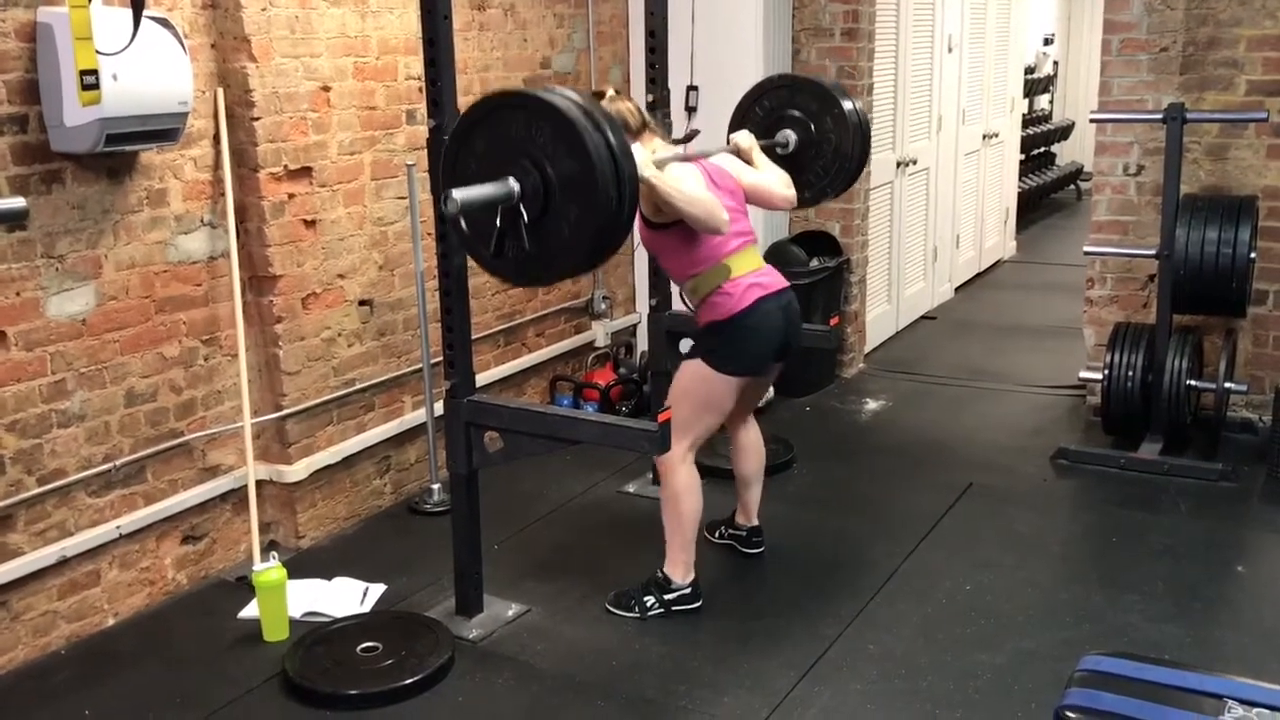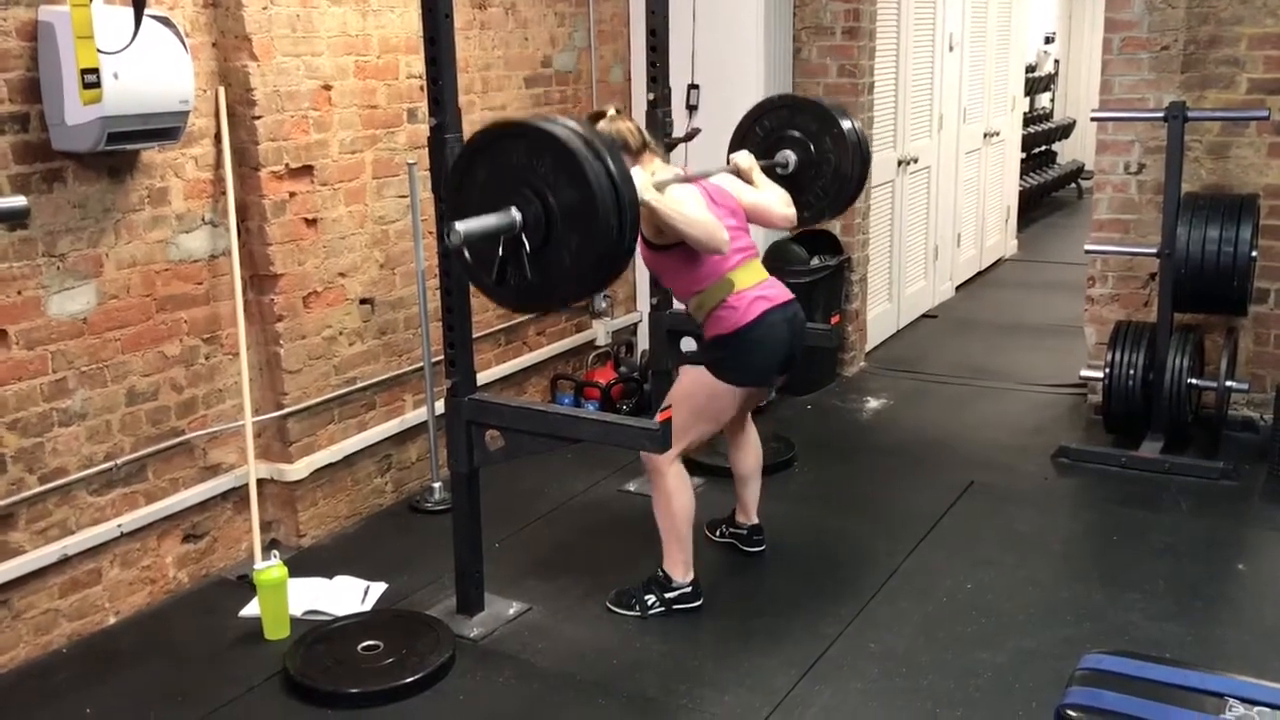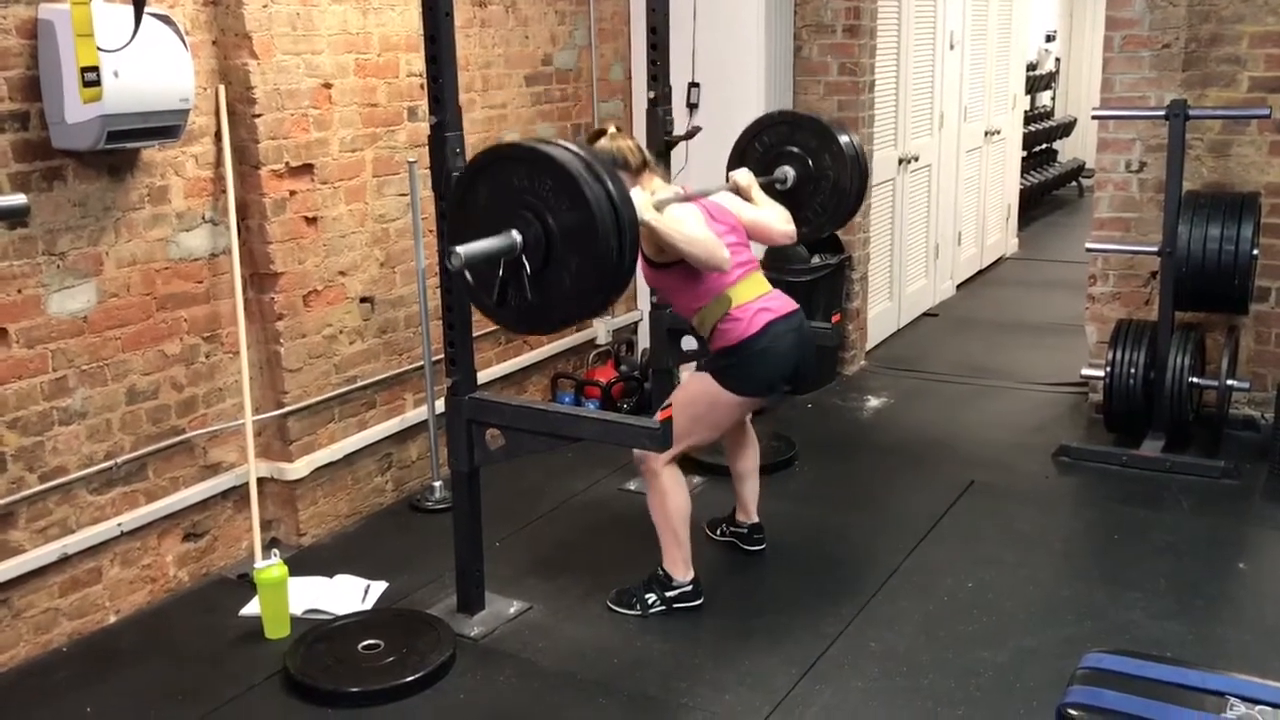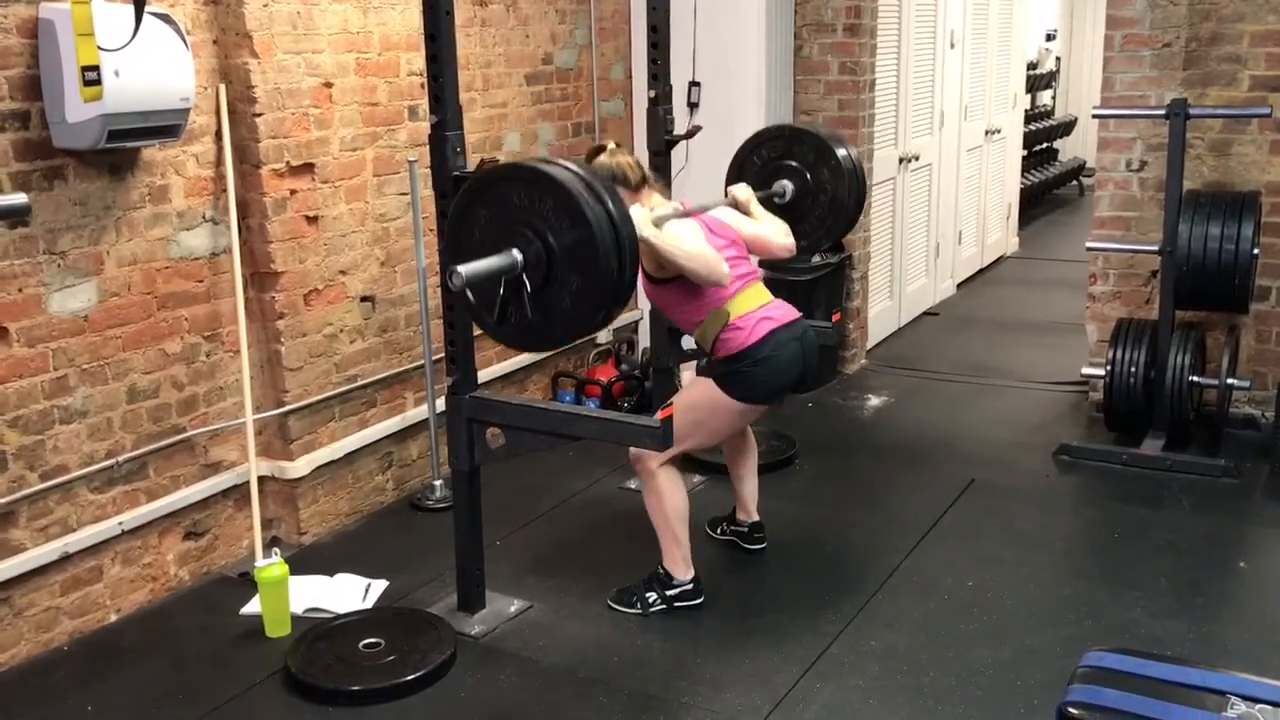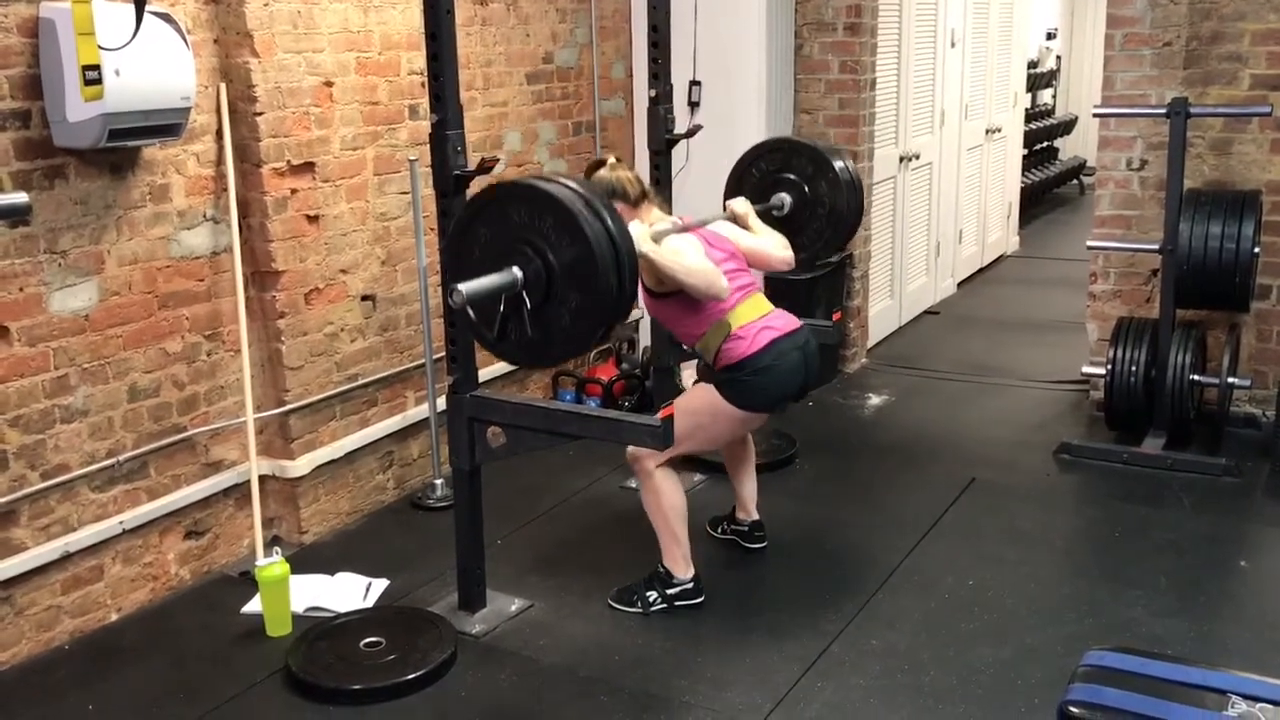
dt=0.1s
person 1, frame 1
left shoulder: (663, 180)
right shoulder: (716, 161)
left elbow: (715, 218)
right elbow: (787, 196)
left wrist: (647, 176)
right wrist: (753, 152)
left hip: (739, 323)
right hip: (780, 306)
left knee: (673, 450)
right knee: (738, 417)
left ankle: (677, 585)
right ankle: (746, 525)
person 1, frame 2
left shoulder: (663, 200)
right shoulder: (715, 180)
left elbow: (716, 240)
right elbow: (787, 214)
left wrist: (648, 199)
right wrist: (752, 171)
left hip: (744, 335)
right hip: (784, 318)
left knee: (661, 452)
right knee: (735, 417)
left ankle: (677, 583)
right ankle: (746, 524)
person 1, frame 3
left shoulder: (662, 216)
right shoulder: (712, 199)
left elbow: (717, 258)
right elbow: (786, 231)
left wrist: (647, 218)
right wrist: (752, 188)
left hip: (755, 348)
right hip: (791, 330)
left knee: (654, 452)
right knee: (729, 413)
left ankle: (677, 583)
right ankle: (747, 522)
person 1, frame 4
left shoulder: (662, 232)
right shoulder: (711, 213)
left elbow: (717, 273)
right elbow: (785, 244)
left wrist: (647, 235)
right wrist: (750, 203)
left hip: (757, 357)
right hip: (794, 338)
left knee: (650, 452)
right knee: (728, 414)
left ankle: (678, 581)
right ankle: (747, 521)
person 1, frame 5
left shoulder: (660, 247)
right shoulder: (709, 228)
left elbow: (716, 286)
right elbow: (784, 257)
left wrist: (644, 250)
right wrist: (749, 216)
left hip: (764, 368)
right hip: (798, 348)
left knee: (647, 453)
right knee: (725, 414)
left ankle: (679, 581)
right ankle: (747, 521)
